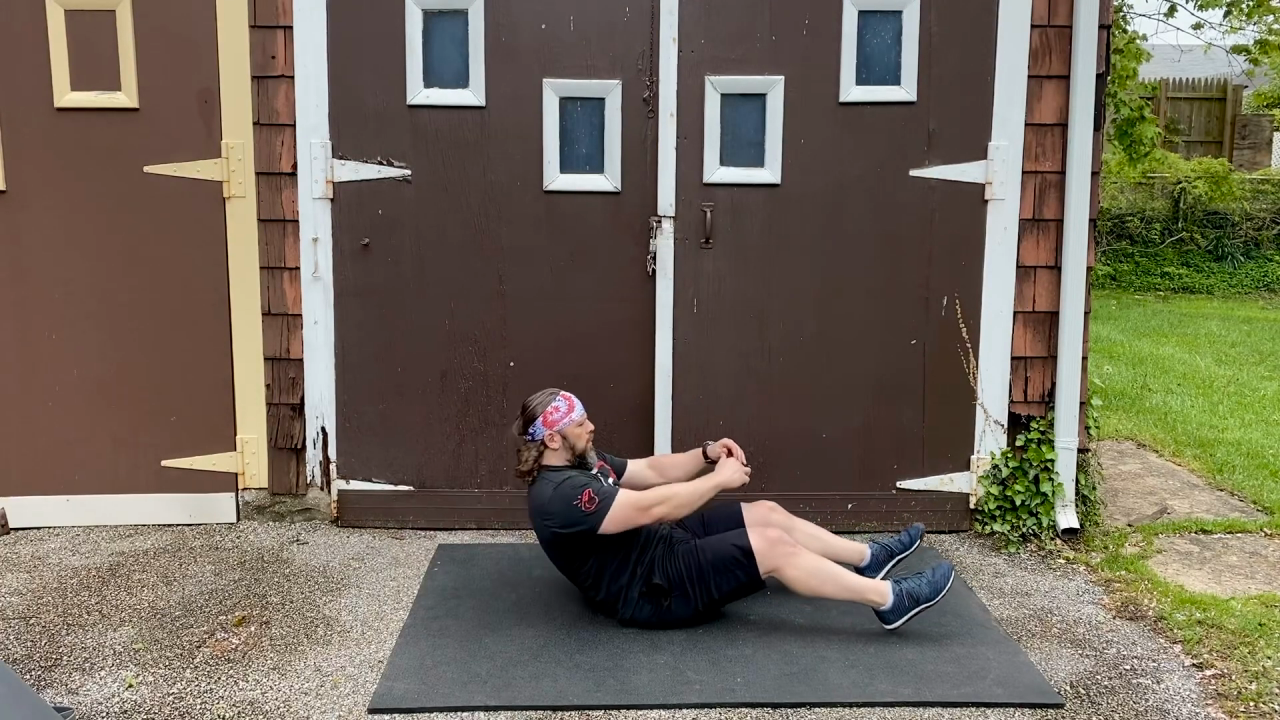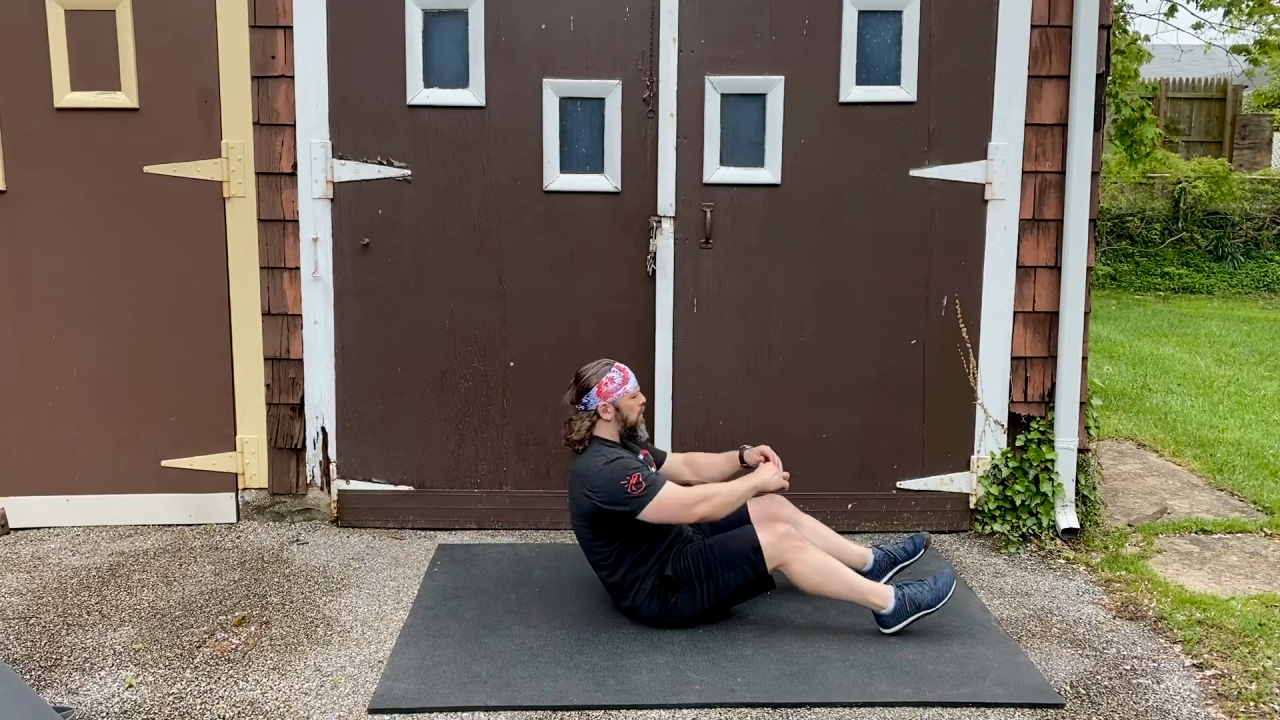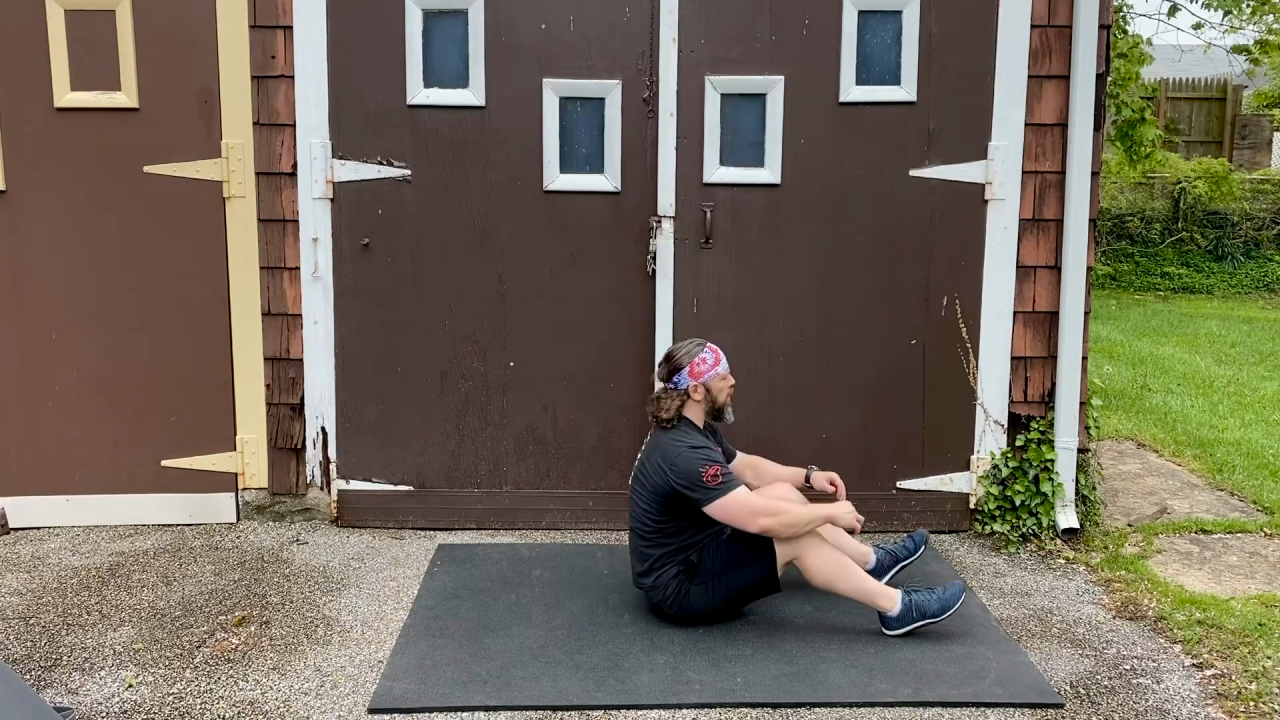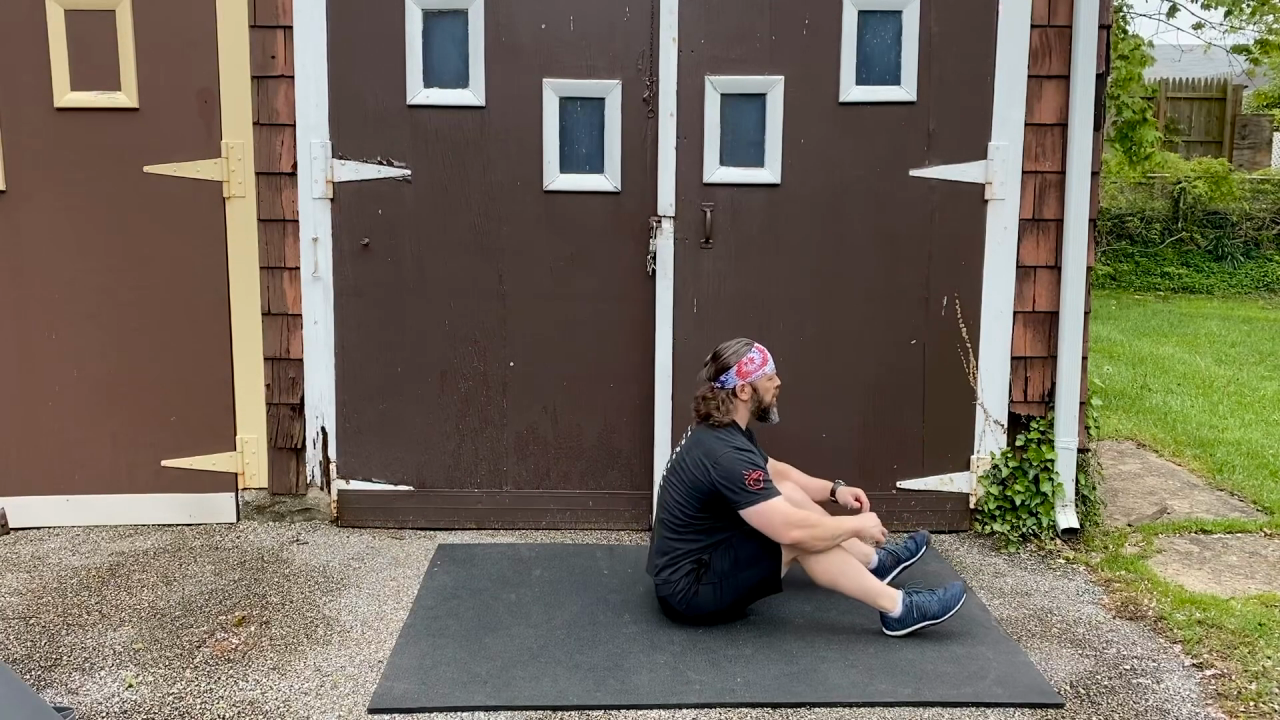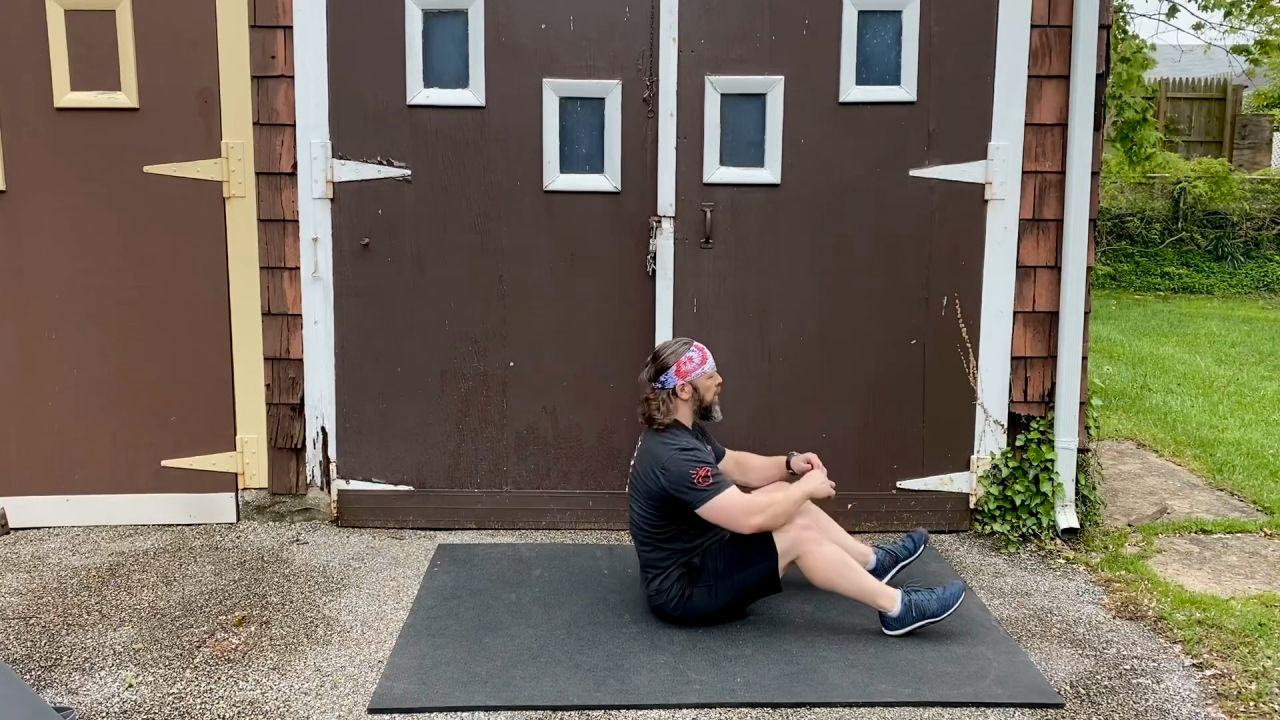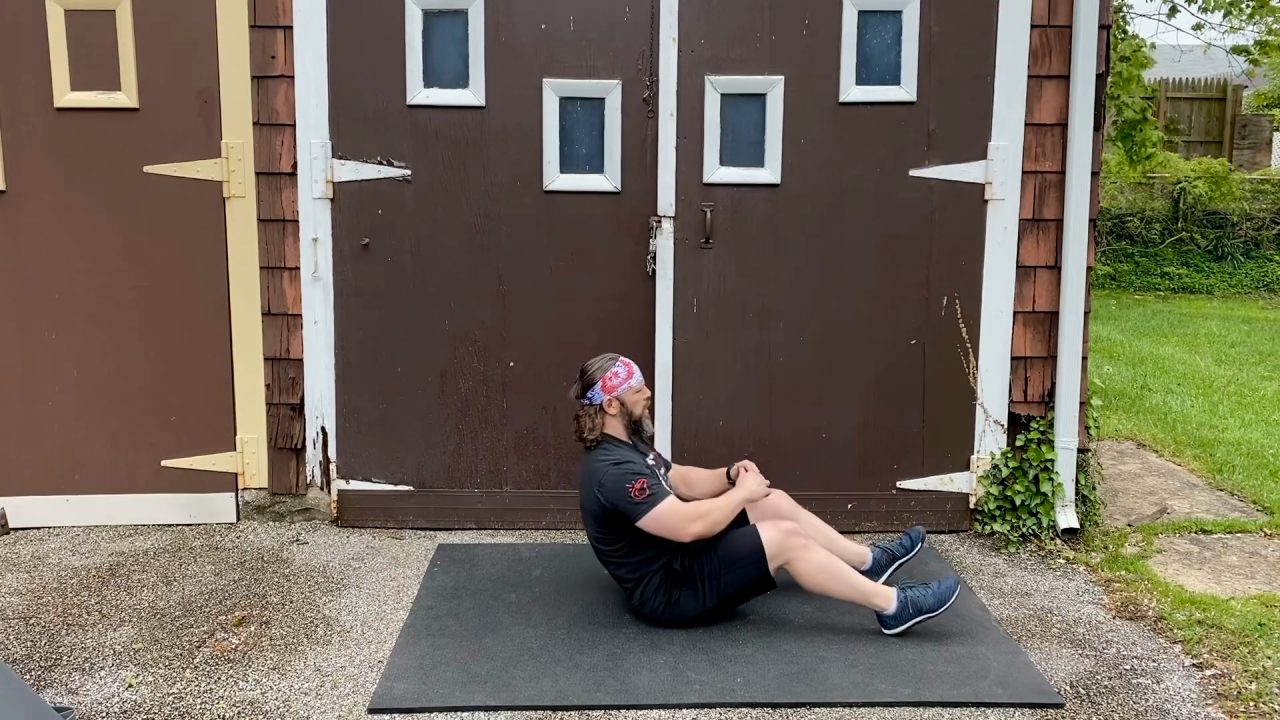
dt=0.3s
person 1, frame 1
left shoulder: (580, 463)
right shoulder: (558, 495)
left elbow: (652, 471)
right elbow: (652, 508)
left wrist: (706, 454)
right wrist: (718, 479)
left hip: (660, 547)
right hip: (649, 591)
left knee: (766, 512)
right knee: (771, 544)
left ankle: (870, 559)
right ankle: (888, 600)
person 1, frame 2
left shoulder: (620, 446)
right shoulder: (604, 471)
left elbow: (687, 468)
right elbow: (694, 506)
left wrist: (743, 457)
right wrist: (756, 482)
left hip: (675, 549)
right hip: (661, 591)
left knee: (775, 509)
right knee: (781, 540)
left ankle: (871, 562)
right ankle: (890, 605)
person 1, frame 3
left shoulder: (687, 429)
right shoulder: (683, 455)
left elbow: (746, 468)
right elbow: (760, 520)
left wrist: (808, 475)
right wrist: (829, 512)
left hip: (691, 557)
right hip: (680, 587)
left knee: (781, 492)
right knee: (792, 534)
left ankle: (872, 561)
right ankle: (896, 607)
person 1, frame 4
left shoulder: (722, 429)
right shoulder: (725, 455)
left elbow: (773, 473)
right elbow: (792, 531)
left wrist: (834, 489)
right wrist: (858, 525)
left hip: (702, 556)
right hip: (692, 587)
left knee: (787, 493)
right knee: (801, 535)
left ankle: (873, 562)
right ankle: (897, 609)
person 1, frame 5
left shoulder: (681, 432)
right shoulder: (675, 455)
left elbow: (736, 466)
right elbow: (750, 519)
left wrist: (792, 464)
right wrist: (806, 488)
left hip: (698, 555)
right hip: (683, 588)
left knee: (789, 495)
right knee: (800, 531)
left ankle: (873, 562)
right ankle: (897, 608)
person 1, frame 6
left shoulder: (627, 444)
right shoulder: (613, 470)
left elbow: (682, 481)
right elbow: (691, 526)
left wrist: (731, 474)
right wrist: (742, 493)
left hip: (672, 557)
right hip: (667, 591)
left knee: (776, 504)
right knee: (786, 538)
left ankle: (869, 562)
right ankle: (891, 606)
